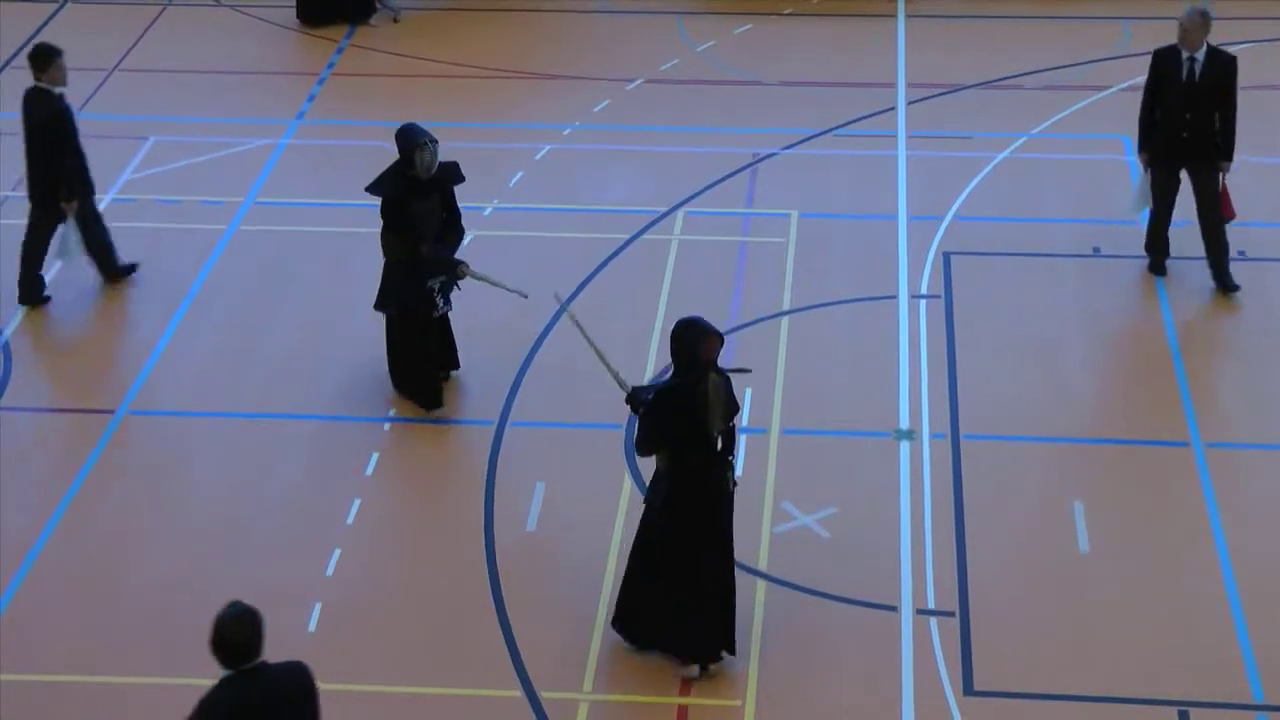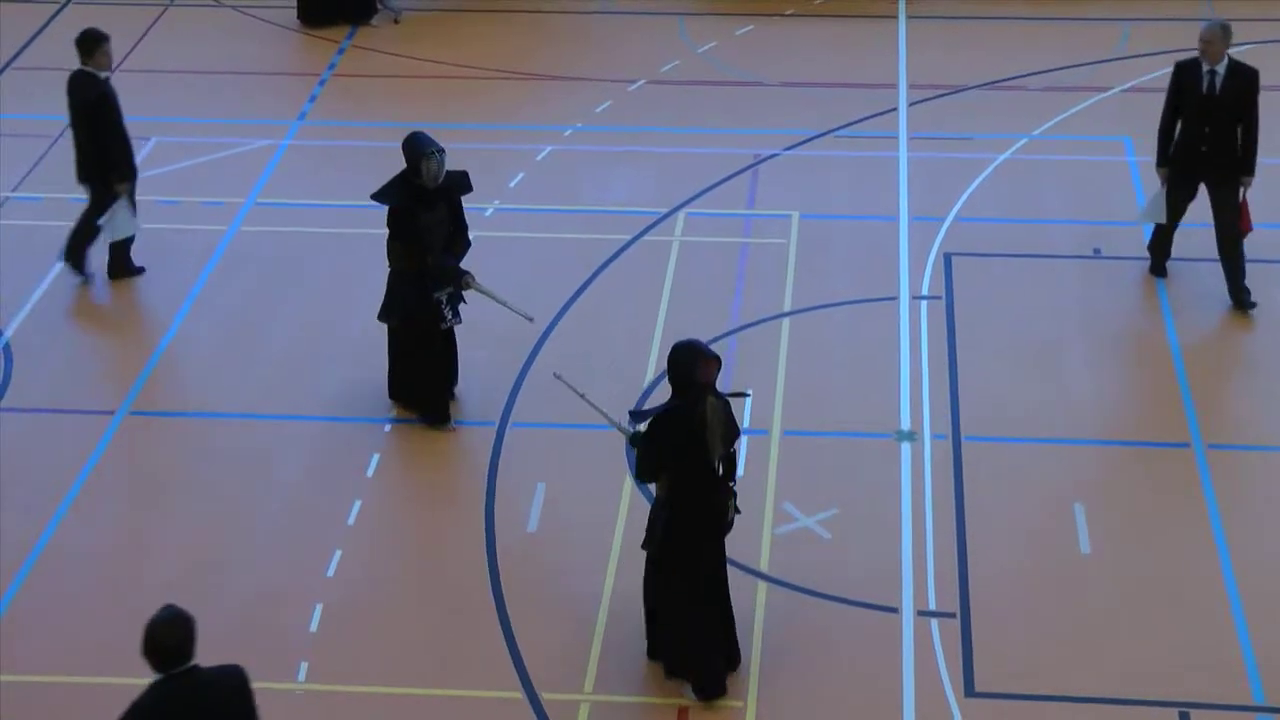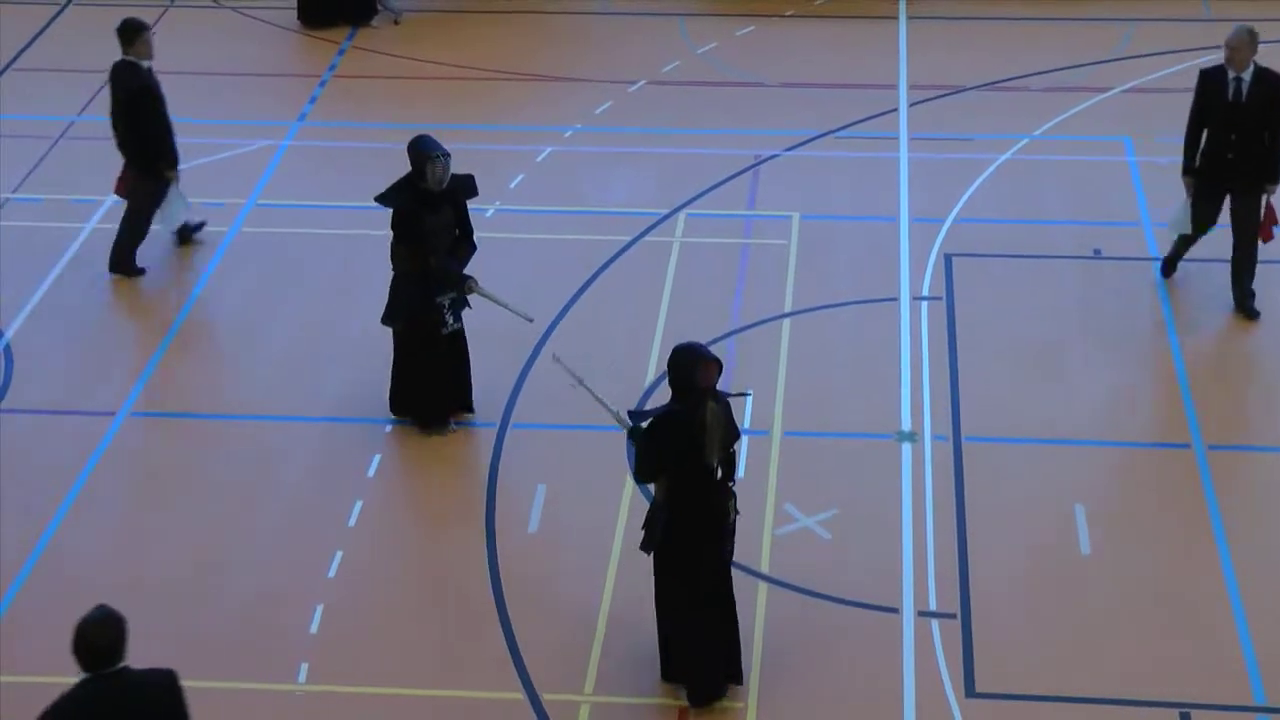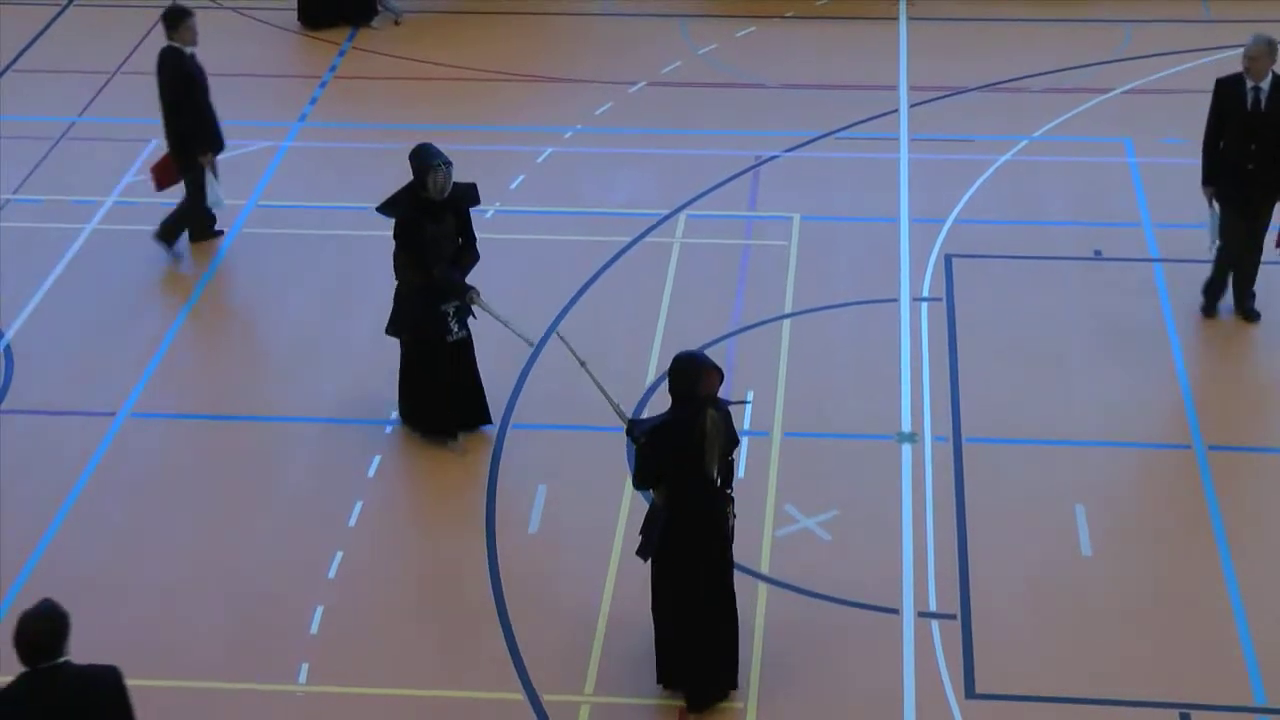
dt=0.2s
person 1, frame 1
left shoulder: (667, 396)
right shoulder: (719, 384)
left elbow: (645, 446)
left wrist: (643, 410)
left hip: (681, 489)
right hip: (716, 484)
left knee: (673, 563)
right knee: (710, 560)
left ankle: (696, 650)
right ankle: (710, 642)
person 1, frame 2
left shoulder: (666, 420)
right shoulder: (718, 407)
left elbow: (645, 472)
left wrist: (641, 444)
left hip: (682, 513)
right hip: (717, 506)
left knee: (685, 589)
right knee: (706, 581)
left ankle: (706, 678)
right ankle: (719, 658)
person 1, frame 3
left shoulder: (666, 423)
right shoulder: (719, 408)
left elbow: (644, 473)
left wrist: (641, 441)
left hip: (682, 517)
right hip: (717, 511)
left knee: (686, 596)
right knee: (713, 588)
left ankle: (702, 680)
right ankle: (719, 669)
person 1, frame 4
left shoulder: (666, 430)
right shoulder: (719, 415)
left elbow: (642, 480)
left wrist: (642, 444)
left hip: (680, 524)
right hip: (715, 518)
left knee: (682, 603)
right knee: (714, 595)
left ankle: (700, 683)
right ankle: (716, 674)
person 2, frame 1
left shoulder: (441, 180)
right shoulder: (395, 194)
left elbow: (454, 223)
right elbow: (413, 242)
left wrist: (444, 256)
right wrist: (450, 264)
left hip: (434, 265)
right hip: (405, 269)
left knee: (435, 319)
right knee: (414, 329)
left ankle: (436, 369)
right ankle: (428, 395)
person 2, frame 2
left shoulder: (448, 189)
right shoulder: (402, 203)
left elbow: (461, 234)
right elbow: (418, 252)
left wrist: (451, 266)
right wrist: (457, 273)
left hip: (440, 275)
right hip: (411, 281)
left knee: (442, 335)
right knee: (417, 343)
left ankle: (440, 388)
right ankle: (432, 409)
person 2, frame 3
left shoulder: (454, 192)
right shoulder: (406, 205)
left elbow: (466, 238)
right elbow: (422, 255)
left wrist: (454, 270)
right wrist: (460, 278)
left hip: (445, 280)
right hip: (415, 285)
left knee: (452, 344)
right knee: (420, 349)
left ankle: (448, 403)
right ankle: (430, 412)
person 2, frame 4
left shoulder: (456, 201)
right shoulder: (409, 214)
left elbow: (469, 247)
right elbow: (423, 264)
left wrist: (456, 278)
right wrist: (462, 288)
left hip: (448, 289)
right hip: (419, 294)
left knee: (458, 353)
right knee: (426, 359)
left ankle: (458, 416)
right ankle: (434, 423)
person 3, frame 1
left shoulder: (1224, 63)
right shoulder: (1162, 57)
left elbow: (1228, 112)
right elbow: (1149, 104)
left wrist: (1226, 154)
right wrist: (1144, 147)
left hip: (1204, 149)
right hip: (1166, 147)
left knee: (1211, 213)
right knee: (1161, 208)
left ankle: (1221, 273)
right ankle: (1157, 255)
person 3, frame 2
left shoulder: (1246, 76)
right shoulder: (1183, 70)
left elbow: (1250, 126)
right elbow: (1169, 118)
left wrist: (1248, 169)
right wrist: (1162, 160)
left hip: (1224, 164)
right hip: (1185, 160)
left knee: (1230, 229)
right knee: (1171, 215)
left ankle: (1238, 291)
right ankle: (1158, 257)
person 3, frame 3
right shoulder: (1209, 77)
right elbow: (1195, 126)
right wrist: (1188, 169)
left hip: (1250, 174)
right hip: (1212, 169)
left knee: (1247, 238)
right knee: (1199, 225)
left ankle: (1243, 297)
right ankle: (1174, 254)
person 3, frame 4
right shoulder: (1226, 86)
right elbow: (1212, 136)
right wrist: (1208, 179)
right hip: (1230, 180)
left knee: (1253, 245)
right knee: (1232, 243)
left ankle: (1243, 299)
right ankle: (1213, 291)
person 4, frame 1
left shoulder: (31, 97)
right shoulder: (55, 109)
right elbow: (65, 155)
right wrist: (70, 195)
left hip: (41, 186)
right hip: (64, 185)
left knee: (39, 235)
right knee: (91, 227)
left ankle: (31, 290)
right ankle: (111, 269)
person 4, frame 2
left shoulder: (76, 81)
right shoulder: (101, 93)
right elbow: (113, 138)
right wrist: (122, 177)
left hip: (89, 165)
right hip: (108, 169)
left knee: (98, 210)
left ankle: (75, 252)
right ankle: (120, 265)
person 4, frame 3
left shoulder: (119, 70)
right shoulder: (142, 82)
right elbow: (156, 126)
left wrist: (125, 147)
right wrist: (168, 163)
left hip: (135, 151)
right hip: (149, 157)
right knee: (140, 208)
left ankle: (182, 229)
right ankle: (122, 259)
person 4, frame 4
left shoulder: (168, 56)
right shoulder: (184, 67)
right elbow: (193, 112)
right wrist: (205, 149)
left hip: (181, 139)
right hip: (193, 141)
left knee: (197, 186)
right knee: (203, 188)
left ankle: (202, 229)
right ankle: (167, 231)
